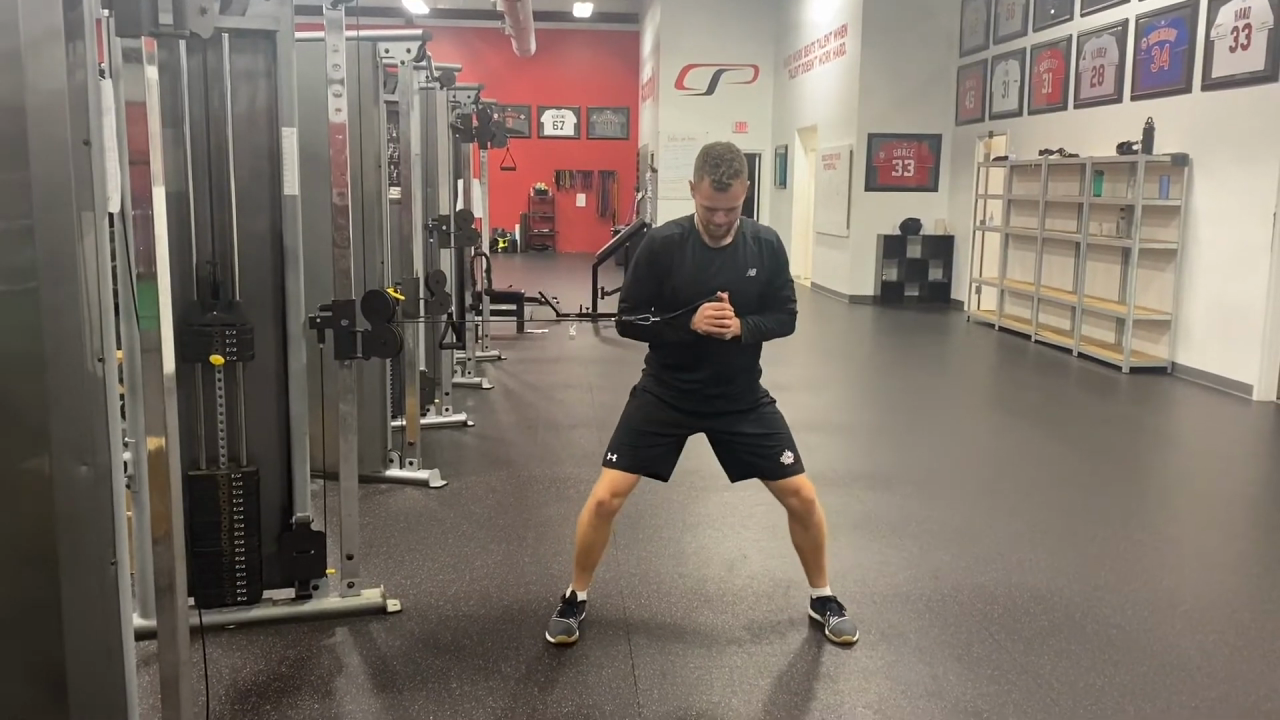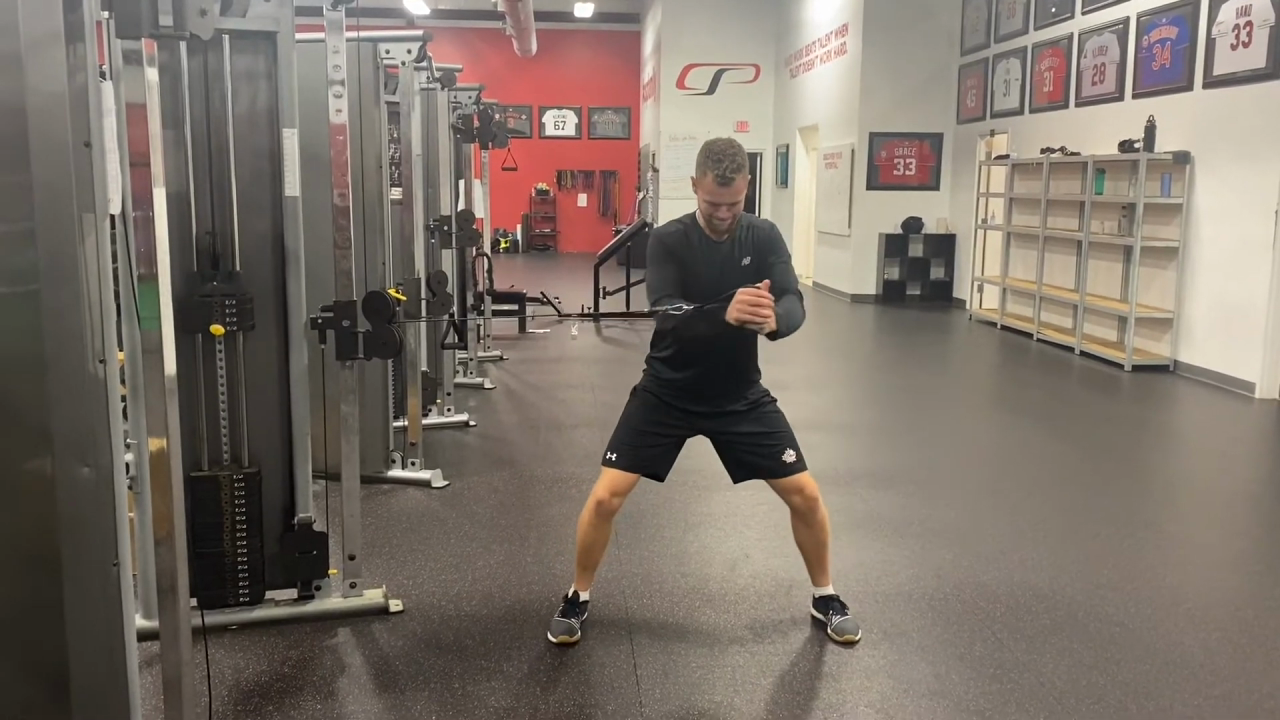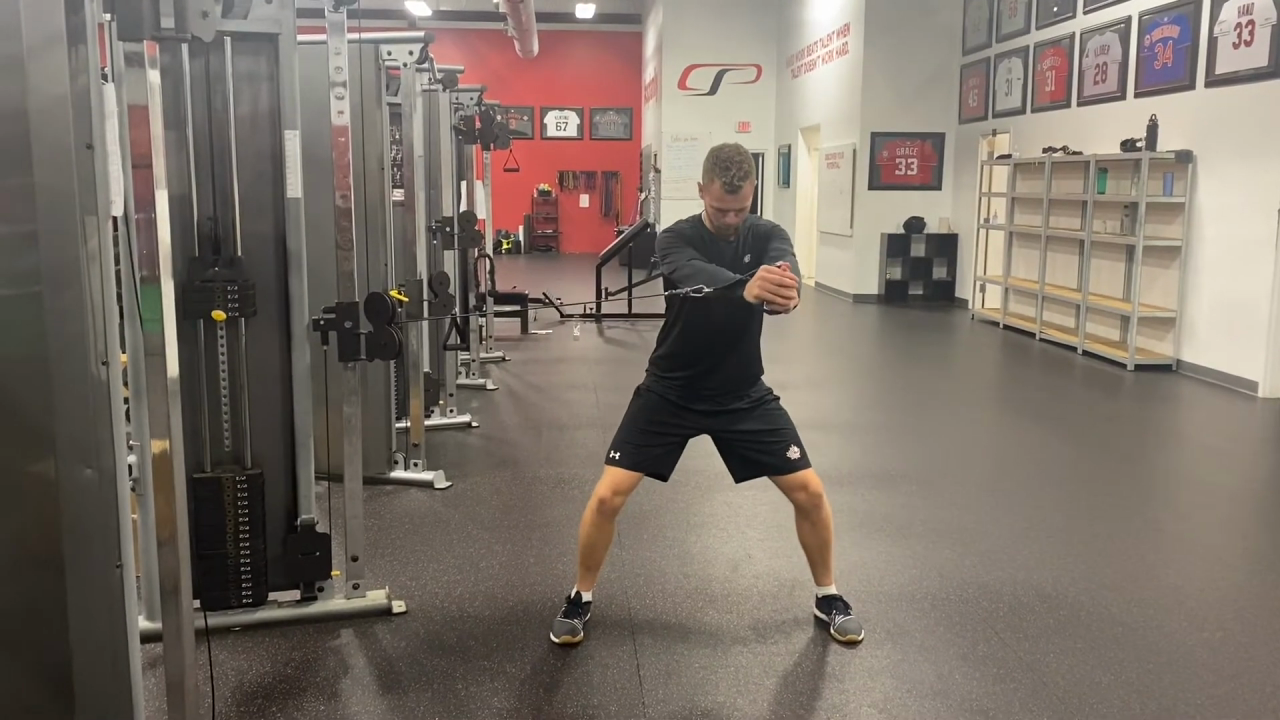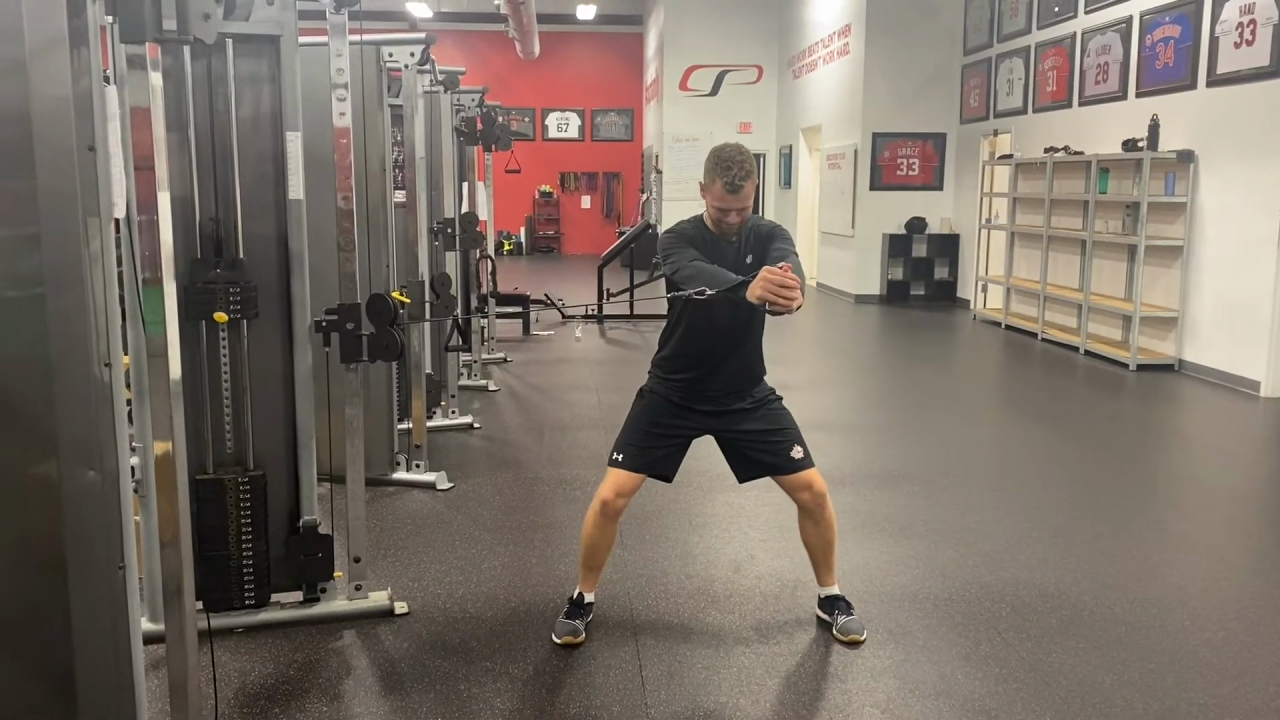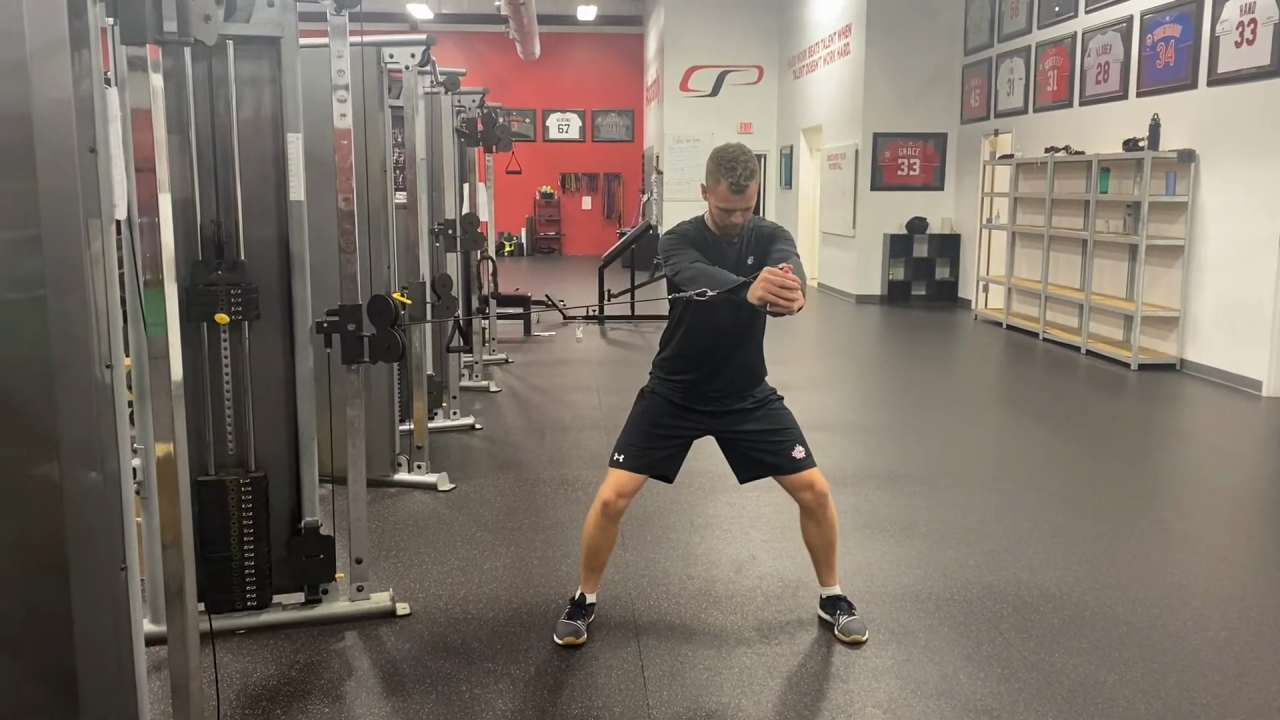
dt=0.4s
person 1, frame 1
left shoulder: (766, 245)
right shoulder: (662, 245)
left elbow: (785, 317)
right elbow: (628, 320)
left wrist: (742, 327)
right wrist: (689, 322)
left hip: (741, 397)
right hip: (665, 394)
left knee: (802, 498)
right knee: (605, 499)
left ankle: (822, 598)
right ankle: (575, 598)
person 1, frame 2
left shoulder: (763, 237)
right shoulder: (668, 241)
left elbow: (794, 305)
right elbow: (664, 318)
left wrist: (773, 319)
right wrist: (724, 313)
left hip: (740, 395)
right hip: (667, 393)
left knee: (805, 495)
right knee: (604, 499)
left ankle: (824, 598)
right ankle: (577, 598)
person 1, frame 3
left shoulder: (767, 235)
right shoulder: (677, 238)
left elbow: (784, 272)
right elbow: (698, 278)
left wrist: (783, 290)
right wrist: (747, 288)
left hip: (743, 394)
right hip: (671, 392)
left knee: (809, 492)
right knee: (607, 496)
left ankle: (828, 597)
right ankle: (581, 597)
person 1, frame 4
left shoulder: (769, 236)
right shoulder: (678, 239)
left elbow: (789, 271)
right elbow: (699, 277)
left wrist: (790, 290)
right wrist: (748, 288)
left hip: (746, 394)
right hip: (673, 393)
left knee: (813, 492)
right knee: (610, 498)
left ankle: (830, 597)
right ankle: (582, 599)
person 1, frame 5
left shoulder: (770, 237)
right shoulder: (679, 241)
left elbow: (790, 269)
right elbow: (700, 279)
left wrist: (791, 292)
right wrist: (750, 289)
left hip: (747, 395)
right hip: (674, 394)
left knee: (815, 492)
right knee: (611, 499)
left ankle: (832, 597)
right ankle: (585, 599)
